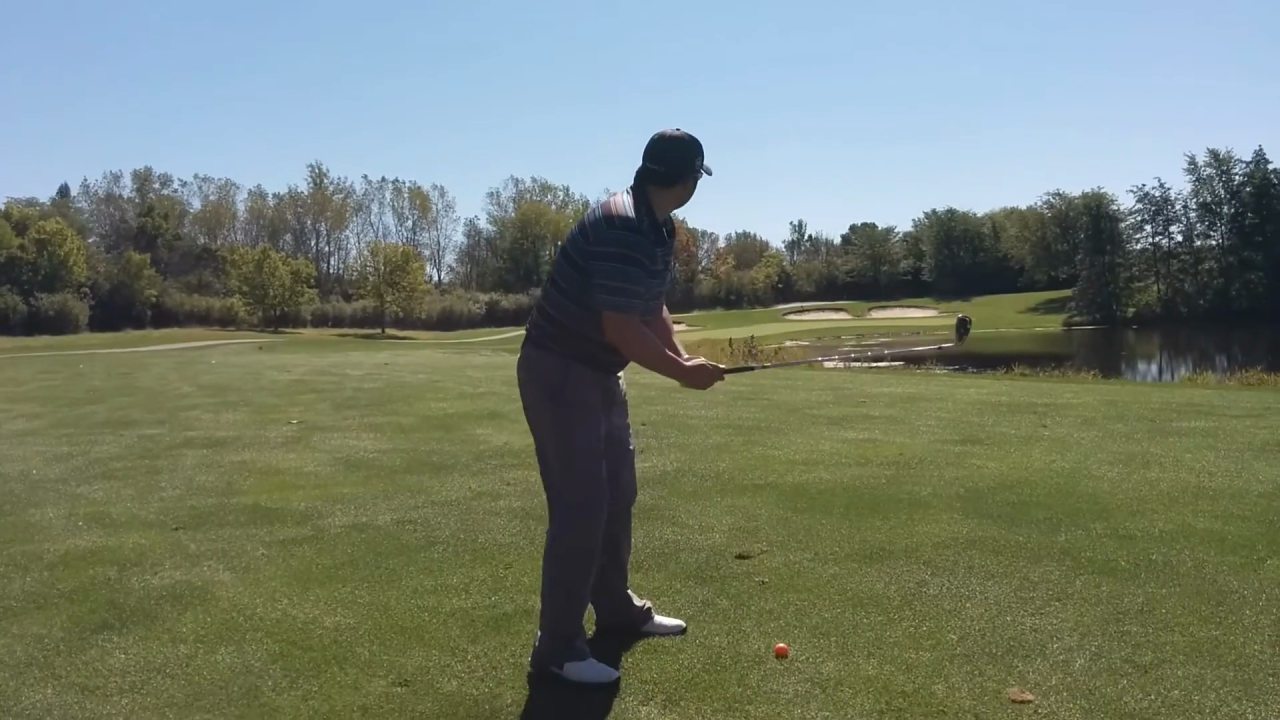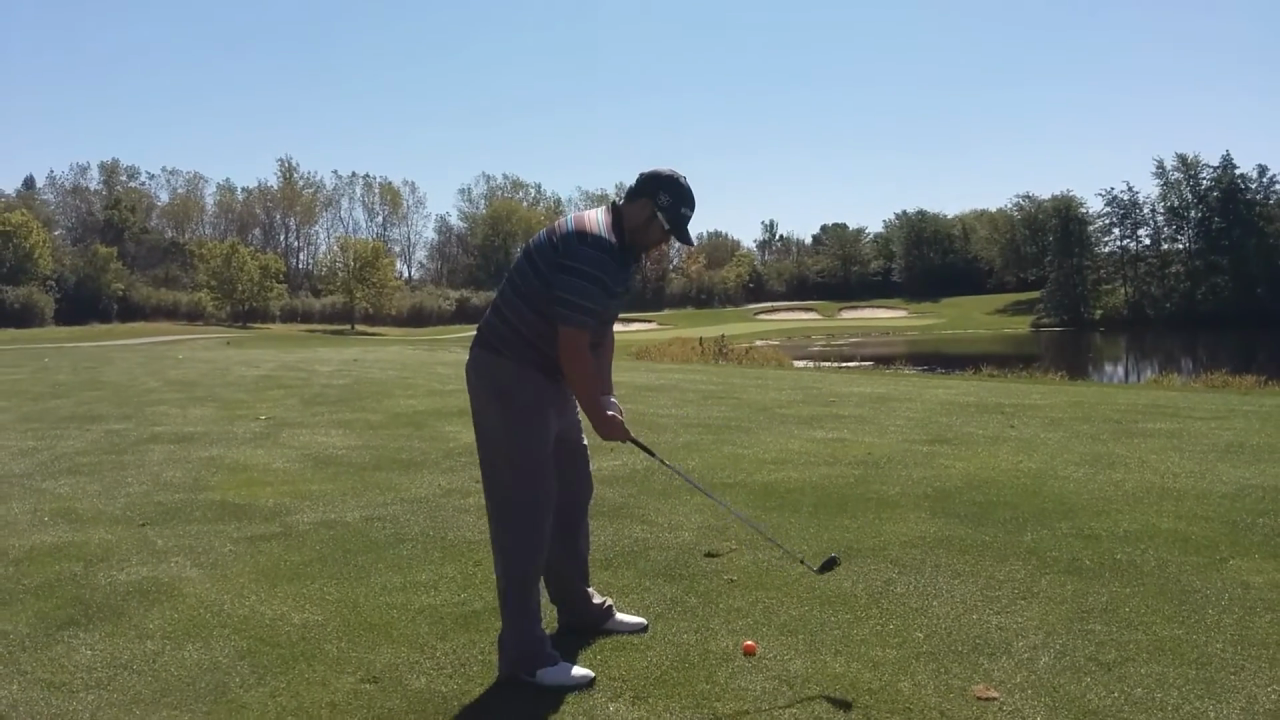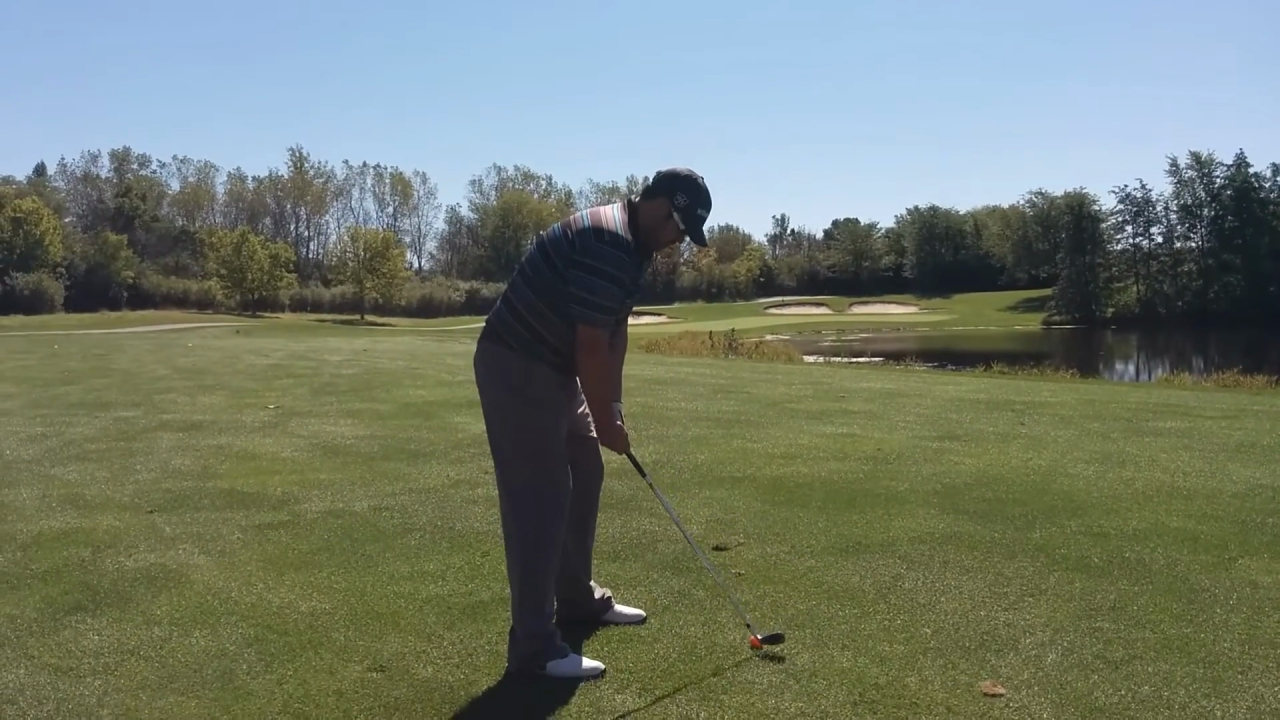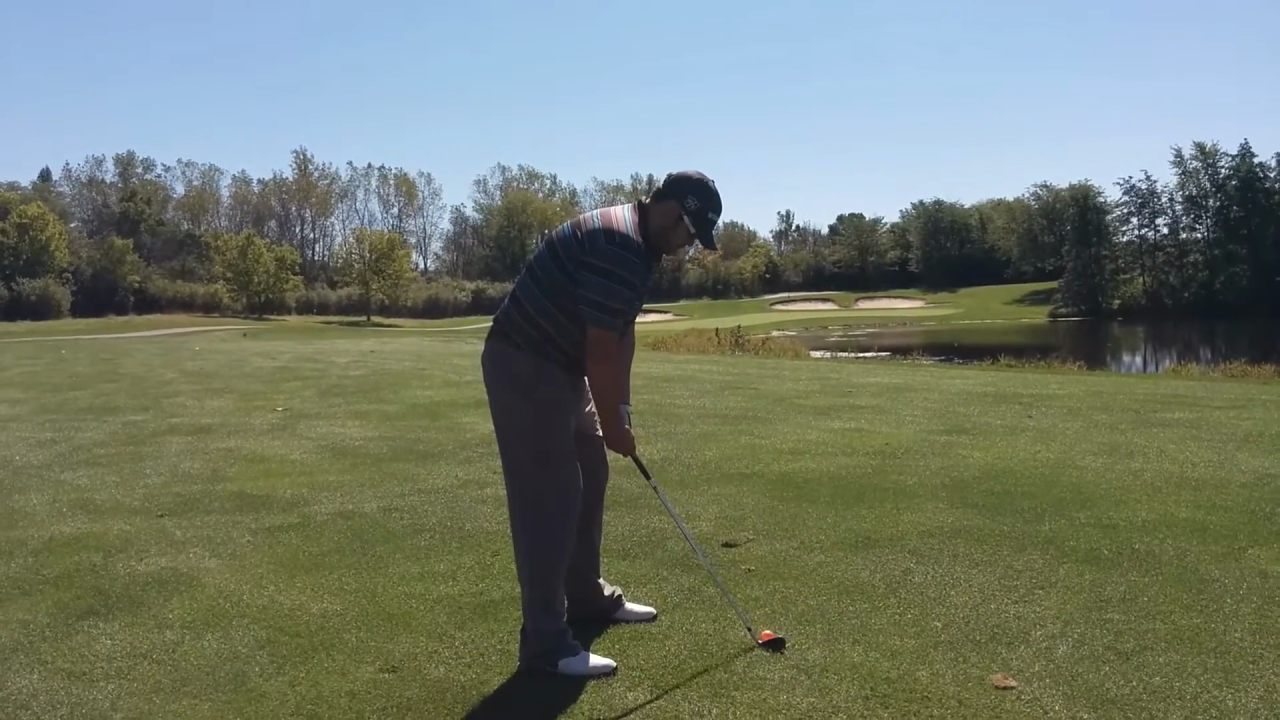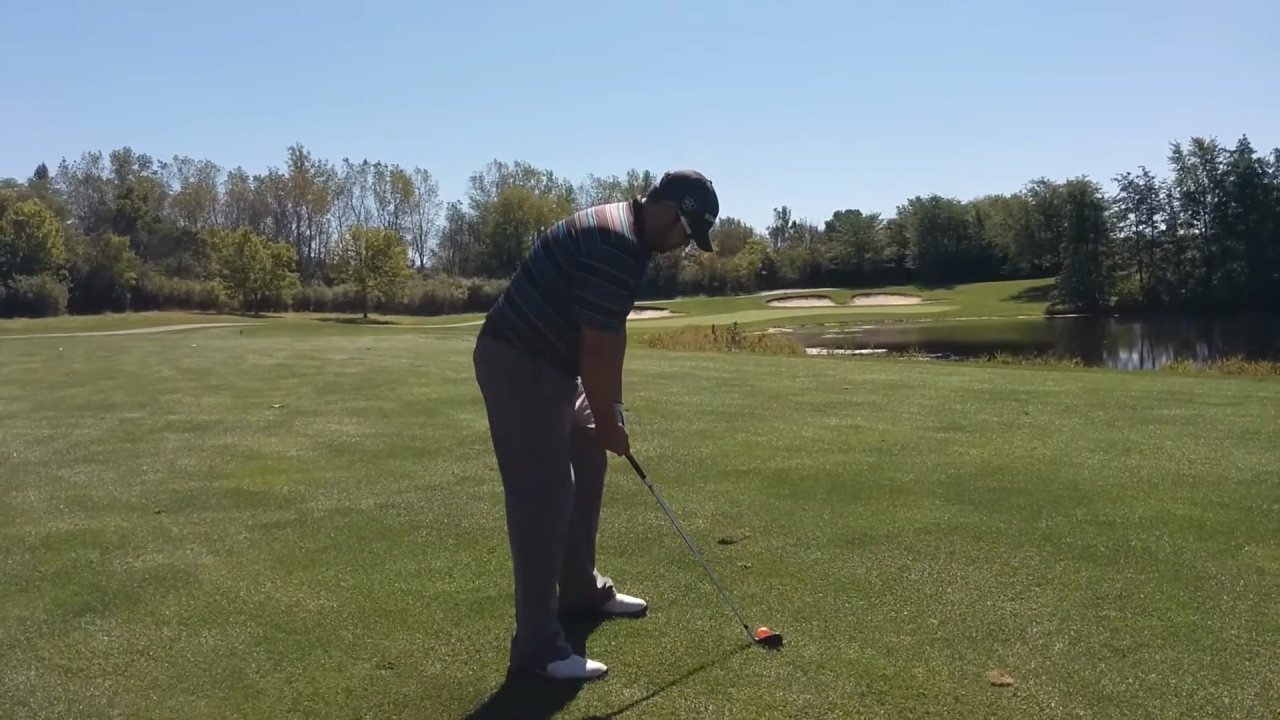
dt=1s
person 1, frame 1
left shoulder: (655, 228)
right shoulder: (623, 229)
left elbow: (651, 307)
right elbow: (622, 328)
left wrist: (680, 356)
right wrist: (680, 372)
left hip: (597, 373)
right hip: (559, 372)
left knee: (616, 492)
right knee: (579, 502)
left ankle: (615, 605)
right ankle: (558, 644)
person 1, frame 2
left shoulder: (616, 246)
right shoulder: (592, 247)
left elbow: (600, 333)
right elbow: (574, 347)
left wrist: (607, 399)
right wrist: (598, 414)
left hip: (543, 373)
right hip: (508, 373)
left knee: (570, 489)
right knee: (525, 504)
left ankle: (578, 604)
right ankle: (522, 648)
person 1, frame 3
left shoulder: (629, 243)
right shoulder: (608, 244)
left elbow: (613, 333)
right elbow: (592, 347)
left wrist: (613, 407)
right wrist: (606, 421)
left hip: (553, 366)
right hip: (517, 366)
left knee: (583, 478)
right knee: (540, 497)
left ankle: (577, 597)
right ankle: (533, 643)
person 1, frame 4
left shoulder: (635, 242)
right shoulder: (619, 245)
left elbow: (621, 335)
right elbow: (602, 349)
left wrist: (621, 410)
right wrist: (613, 424)
left hip: (558, 365)
right hip: (524, 365)
left knee: (587, 477)
right knee: (549, 495)
left ankle: (587, 594)
right ankle: (545, 641)
person 1, frame 5
left shoulder: (629, 240)
right shoulder: (614, 244)
left elbow: (611, 334)
right elbow: (597, 348)
left wrist: (613, 408)
right wrist: (608, 421)
left hip: (552, 361)
right hip: (517, 362)
left knee: (586, 466)
right knee: (544, 493)
left ankle: (580, 586)
right ankle: (537, 641)
